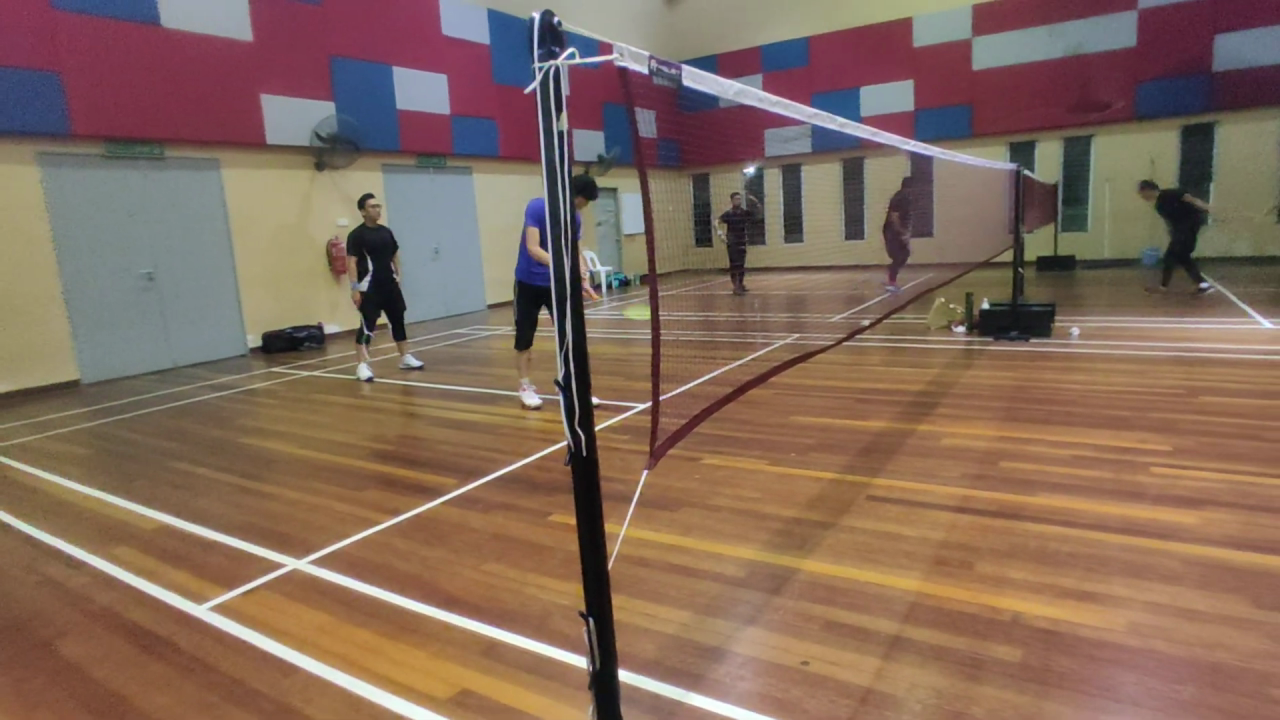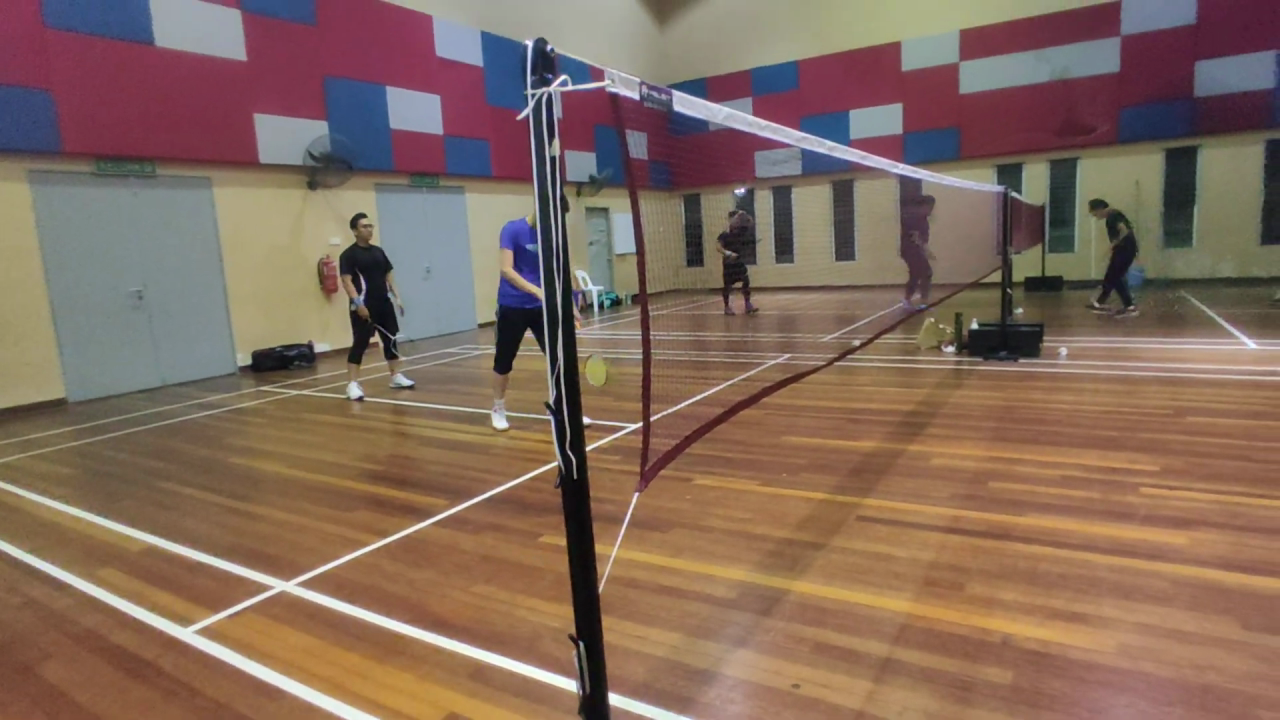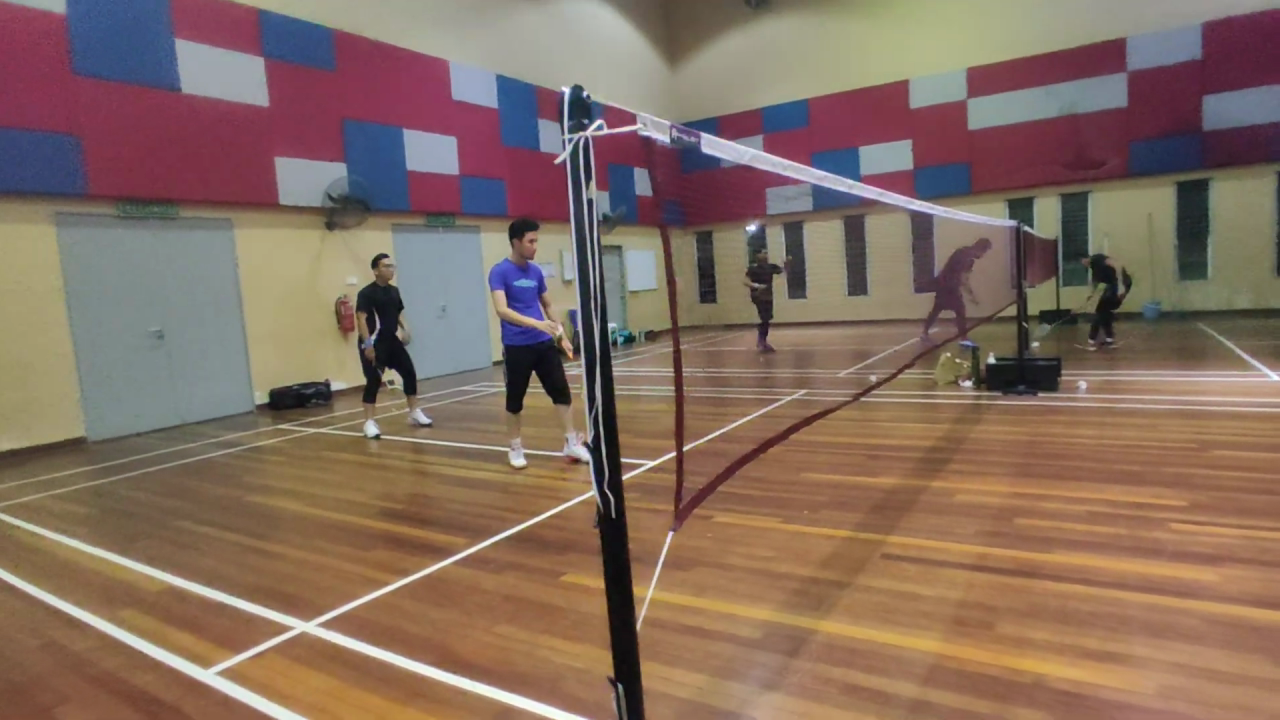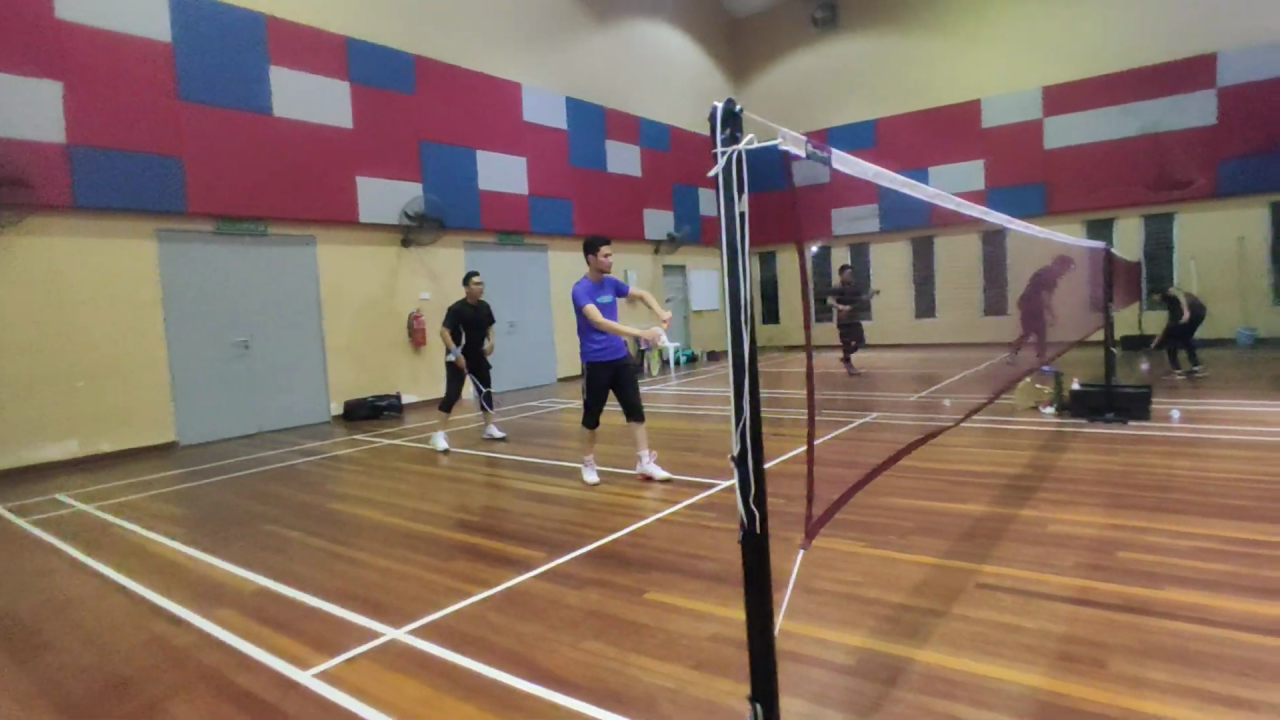
dt=0.5s
person 1, frame 1
left shoulder: (574, 218)
right shoulder: (537, 207)
left elbow: (576, 251)
right elbow: (532, 248)
left wrist: (585, 281)
right hip: (528, 283)
right knee: (524, 338)
right ankle: (525, 387)
person 1, frame 2
right shoulder: (512, 230)
right elbow: (506, 270)
left wrist: (571, 304)
right wrist: (537, 291)
left hip: (541, 307)
right hip: (512, 307)
right knee: (503, 361)
right ankle: (498, 410)
person 1, frame 3
left shoulder: (535, 271)
right shoulder: (499, 272)
right elbow: (502, 310)
left wrist: (560, 333)
right wrist: (538, 324)
left hip: (544, 343)
right hip: (517, 346)
left knee: (562, 391)
right knee: (515, 400)
left ankle: (572, 444)
right ankle: (515, 448)
person 1, frame 4
left shoulder: (611, 283)
right shoulder: (581, 289)
left elbow: (642, 294)
right elbow: (599, 322)
left wrist: (659, 312)
right wrist: (639, 333)
left hip: (620, 358)
right hip: (596, 362)
left knee: (636, 409)
right knee: (592, 416)
left ankle: (645, 462)
right ankle: (588, 464)
person 2, frame 1
left shoulder: (386, 232)
right shoulder: (356, 235)
left elbow: (394, 254)
right elbow: (351, 262)
left wrist: (398, 275)
right wrist: (354, 287)
left hip: (390, 285)
right hip: (369, 288)
left knee: (398, 320)
right knee: (368, 325)
left ankle: (405, 357)
right ankle: (362, 365)
person 2, frame 2
left shoulder: (378, 251)
right shoulder: (349, 254)
left elbow: (388, 274)
right elbow: (346, 280)
left wrist: (397, 297)
right wrist: (358, 303)
left hip: (384, 303)
right hip: (363, 307)
left knee: (391, 339)
right knee: (360, 343)
left ankle: (396, 376)
right ankle: (353, 384)
person 2, frame 3
left shoulder: (394, 291)
right shoulder: (367, 292)
right elbow: (360, 318)
left wrist: (404, 329)
right wrist: (368, 344)
left hip: (393, 342)
right hip: (374, 344)
left knee: (410, 373)
right knee: (373, 382)
left ankle: (414, 413)
right ankle: (369, 423)
person 2, frame 4
left shoulder: (484, 307)
right shoulder: (457, 308)
left elbow: (489, 326)
right elbow: (444, 332)
left wrist: (491, 342)
right wrist: (456, 353)
left hip: (478, 356)
right hip: (458, 358)
left knee: (486, 390)
right knee: (452, 393)
left ankle: (489, 428)
right ankle: (439, 434)
